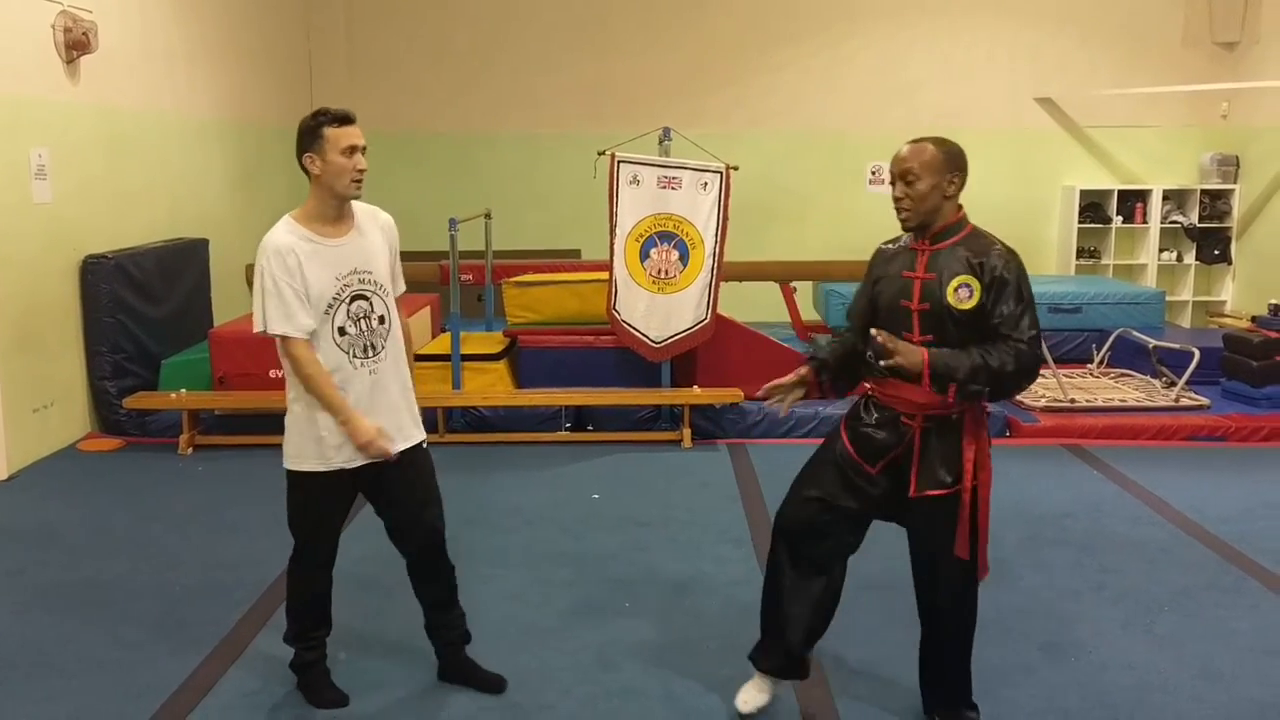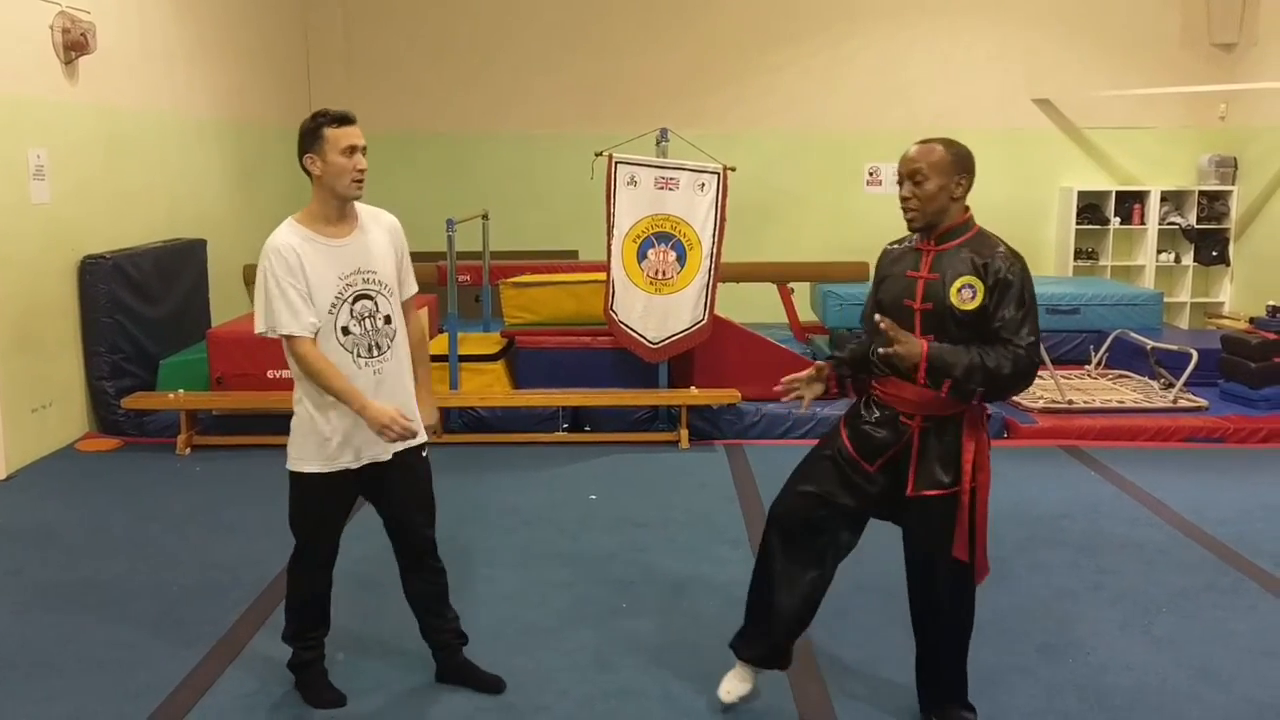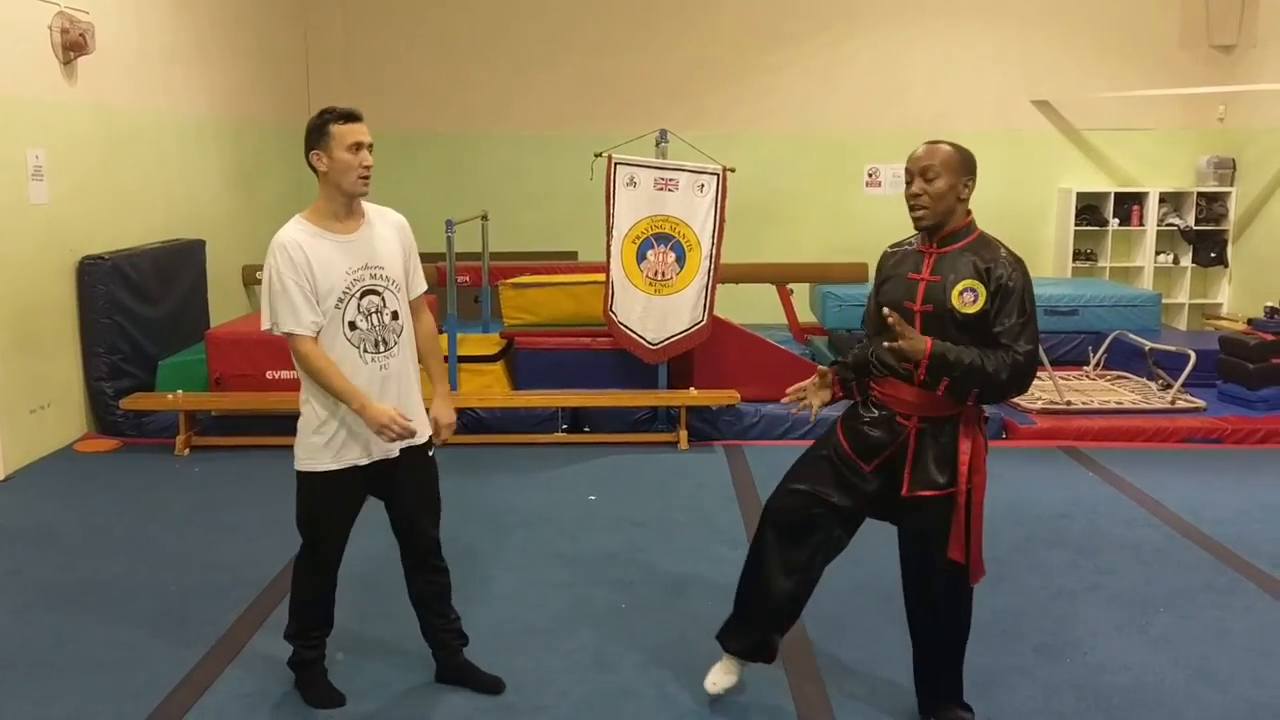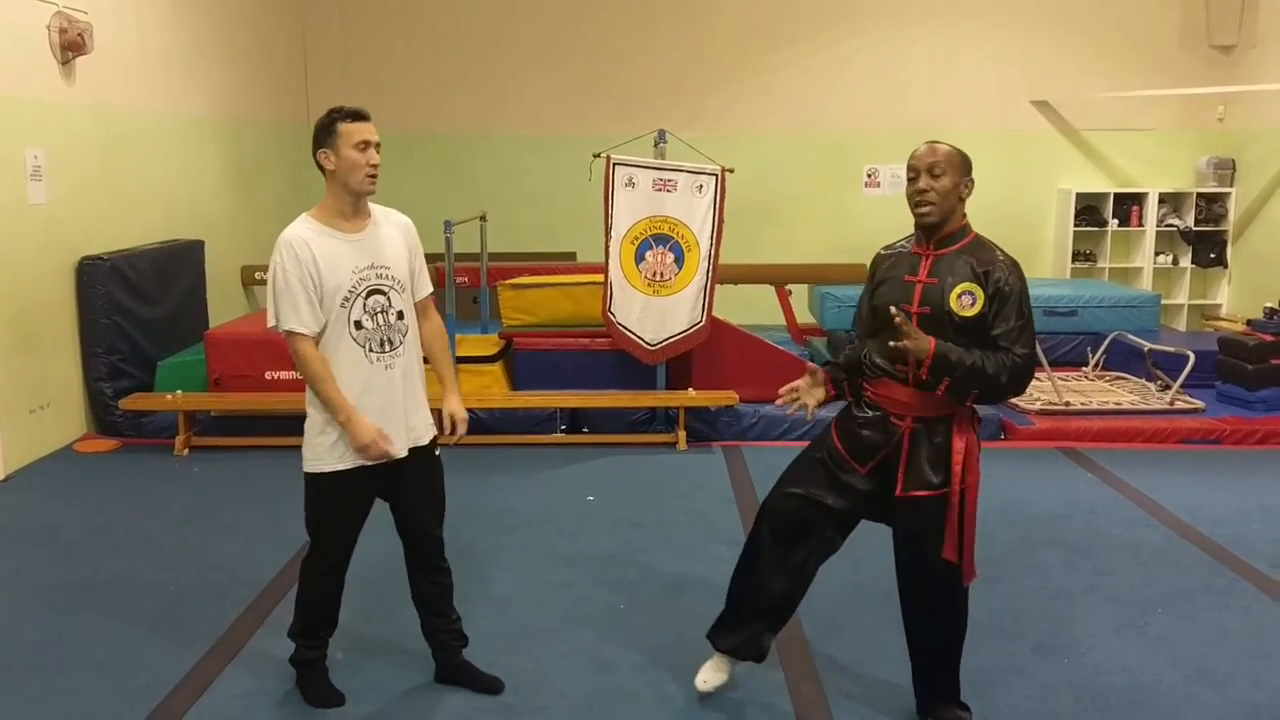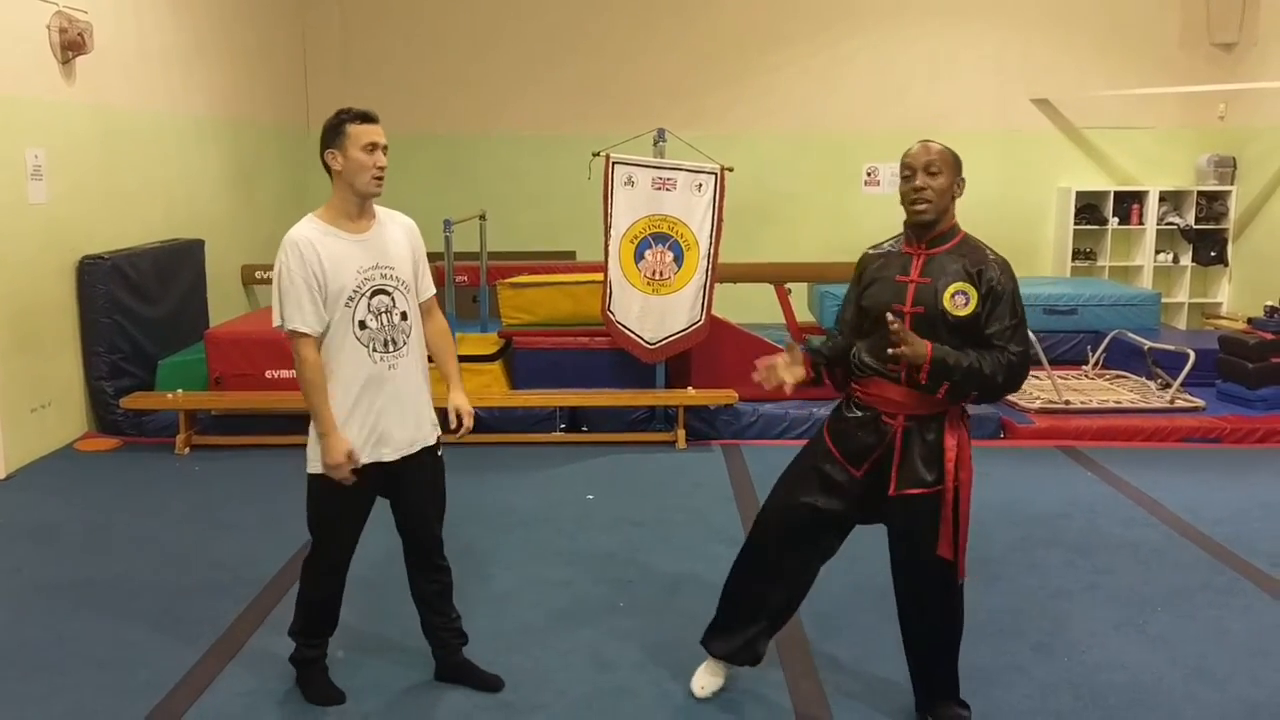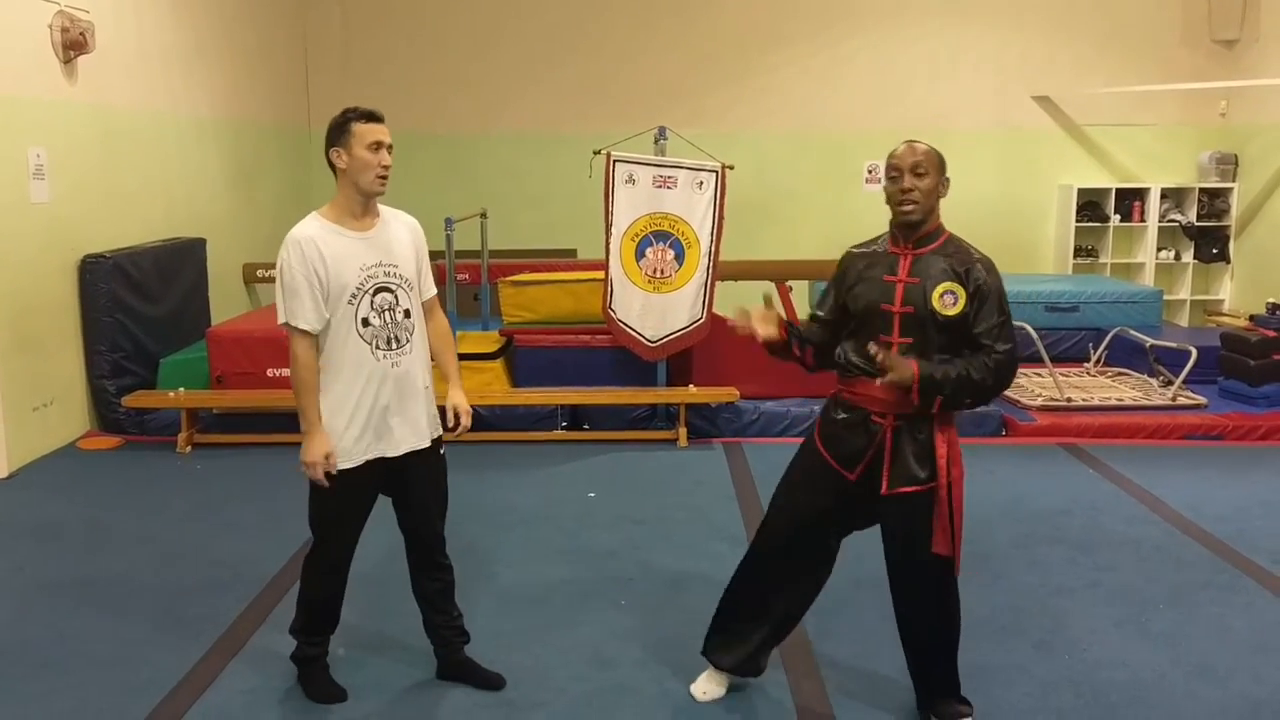
dt=0.1s
person 1, frame 1
left shoulder: (381, 226)
right shoulder: (282, 248)
right elbow: (295, 349)
left wrist: (404, 391)
right wrist: (351, 422)
left hip: (399, 426)
right hip: (323, 443)
left knee: (427, 540)
right knee: (314, 557)
left ankle: (453, 654)
right ankle: (309, 663)
person 1, frame 2
left shoulder: (386, 227)
right shoulder: (286, 249)
right elbow: (302, 348)
left wrist: (424, 395)
right wrist: (367, 409)
left hip: (400, 432)
right hip: (325, 443)
left knee: (420, 548)
right knee: (314, 557)
left ankle: (449, 655)
right ankle: (307, 663)
person 1, frame 3
left shoulder: (394, 226)
right shoulder: (292, 246)
right elbow: (304, 347)
left wrist: (440, 393)
right wrist: (366, 408)
left hip: (406, 429)
right hip: (334, 441)
left knee: (424, 548)
right knee: (320, 556)
left ankle: (449, 655)
right ankle: (308, 663)
person 1, frame 4
left shoulder: (400, 227)
right shoulder: (299, 244)
left elbow: (425, 312)
right elbow: (303, 346)
left wrist: (450, 390)
right wrist: (352, 422)
left hip: (412, 430)
right hip: (342, 441)
left knee: (427, 548)
right knee: (328, 556)
left ankle: (449, 656)
right ankle: (309, 661)
person 1, frame 5
left shoulder: (403, 229)
right shoulder: (305, 244)
left elbow: (429, 313)
right elbow: (304, 347)
left wrist: (456, 387)
right wrist: (330, 433)
left hip: (414, 431)
right hip: (348, 440)
left knee: (427, 547)
right knee: (329, 556)
left ankle: (449, 654)
right ankle: (309, 659)
person 1, frame 6
left shoulder: (407, 229)
right shoulder: (308, 242)
left elbow: (432, 313)
right elbow: (300, 344)
left wrist: (454, 387)
right wrist: (312, 432)
left hip: (417, 428)
right hip: (347, 437)
left knee: (429, 545)
right knee: (331, 553)
left ankle: (451, 652)
right ankle: (311, 657)
person 2, frame 1
left shoulder: (993, 262)
right shoulder: (889, 257)
left elbow: (1021, 358)
left wrist: (931, 363)
right wrist: (813, 374)
left hip: (947, 440)
right hip: (874, 425)
left knee: (948, 580)
right knee: (803, 524)
right ankle: (775, 663)
person 2, frame 2
left shoulder: (997, 264)
right shoulder: (895, 256)
left elbow: (1018, 363)
left wrist: (928, 355)
right wrist: (835, 371)
left hip: (946, 440)
right hip: (875, 423)
left knee: (943, 579)
right knee: (796, 518)
right ankle: (756, 653)
person 2, frame 3
left shoulder: (999, 268)
right shoulder: (895, 258)
left elbow: (1017, 367)
left wrist: (931, 353)
right wrist: (838, 378)
left hip: (943, 442)
right hip: (872, 425)
left knee: (939, 580)
right knee: (790, 516)
right ankle: (743, 646)
person 2, frame 4
left shoulder: (994, 270)
right shoulder: (889, 260)
left elbow: (1016, 368)
left wrist: (934, 353)
right wrist: (828, 380)
left hip: (937, 442)
right hip: (865, 426)
left knee: (935, 579)
right knee: (785, 520)
right ankle: (732, 644)
person 2, frame 5
left shoulder: (985, 270)
right shoulder: (876, 260)
left elbow: (1010, 366)
left wrist: (932, 357)
right wrist: (807, 363)
left hip: (929, 442)
right hip: (856, 427)
left knee: (929, 578)
right knee: (783, 528)
right ankle: (726, 649)
person 2, frame 6
left shoulder: (971, 270)
right shoulder: (860, 261)
left elbow: (997, 365)
right elbow: (826, 338)
left wrist: (923, 376)
right wrist: (780, 331)
left hip: (918, 441)
right hip: (844, 429)
left knee: (925, 576)
right knee: (785, 542)
right ankle: (729, 657)
